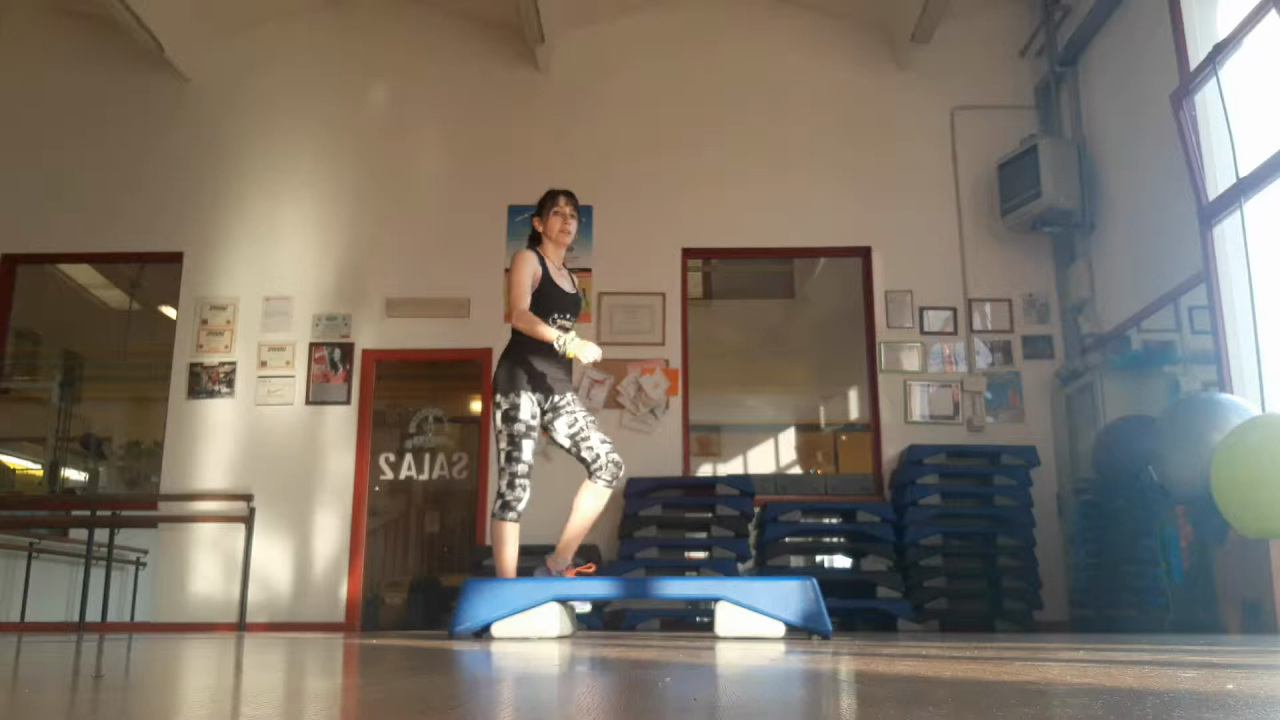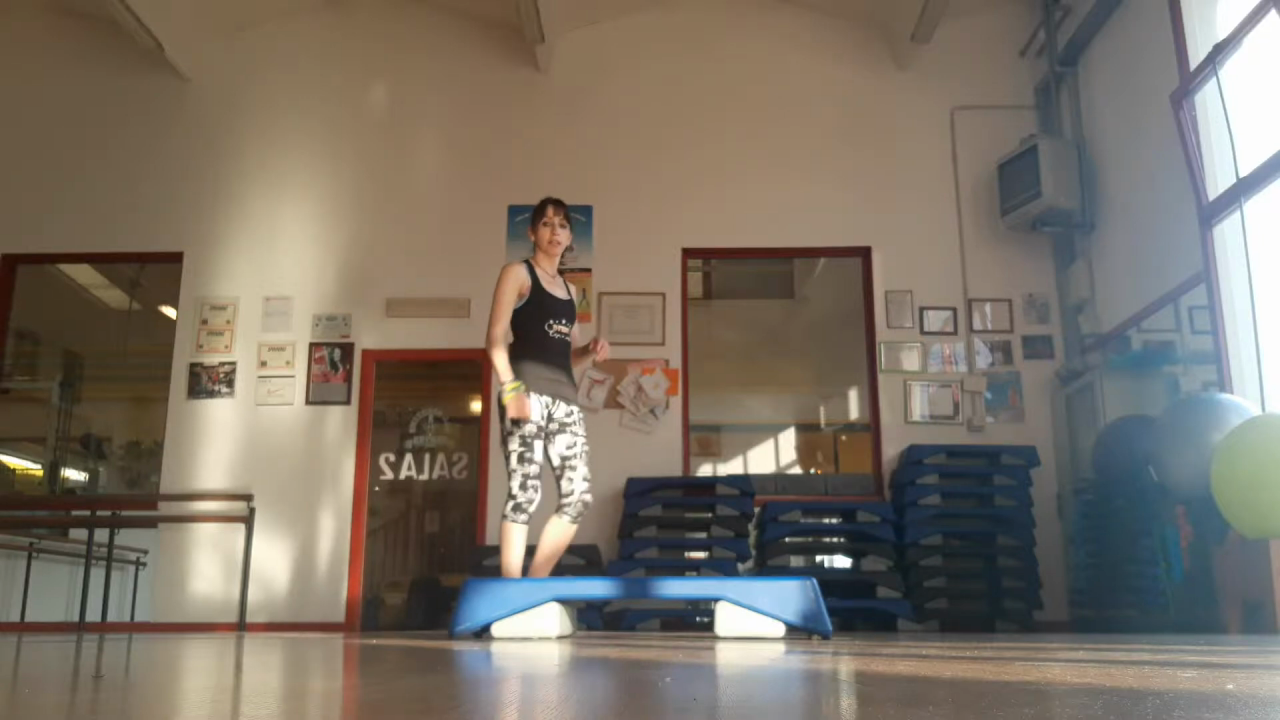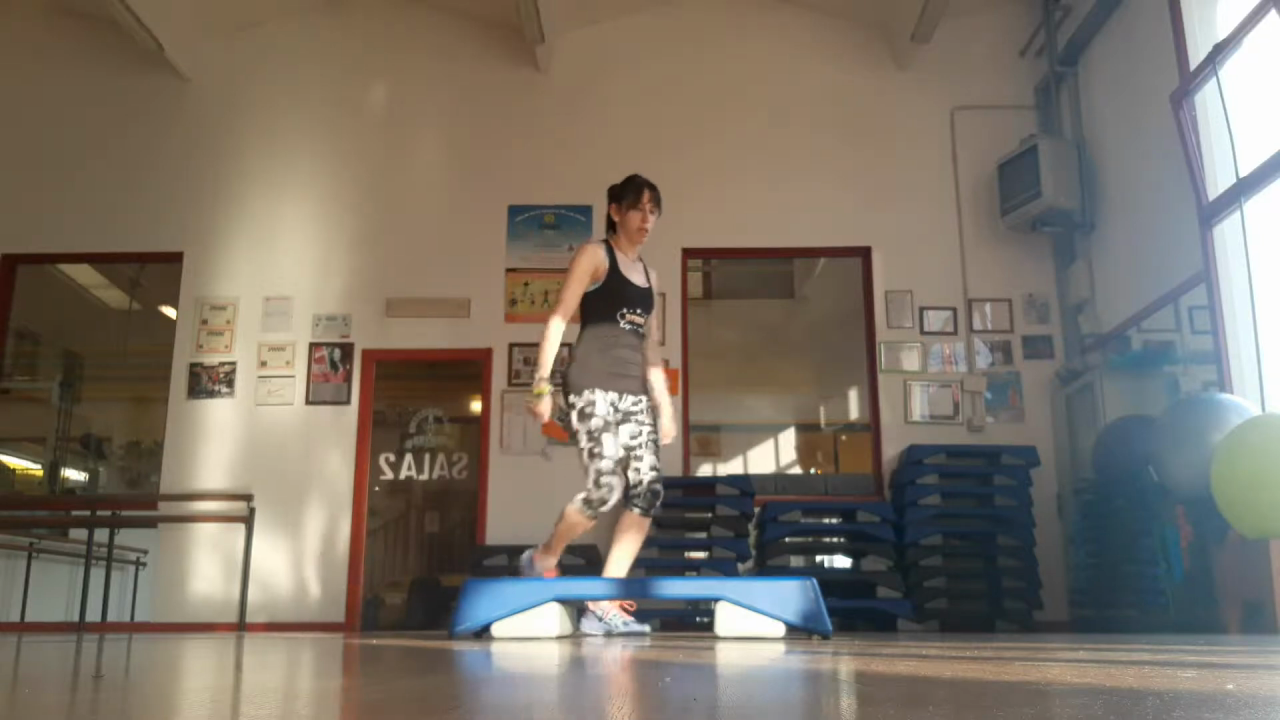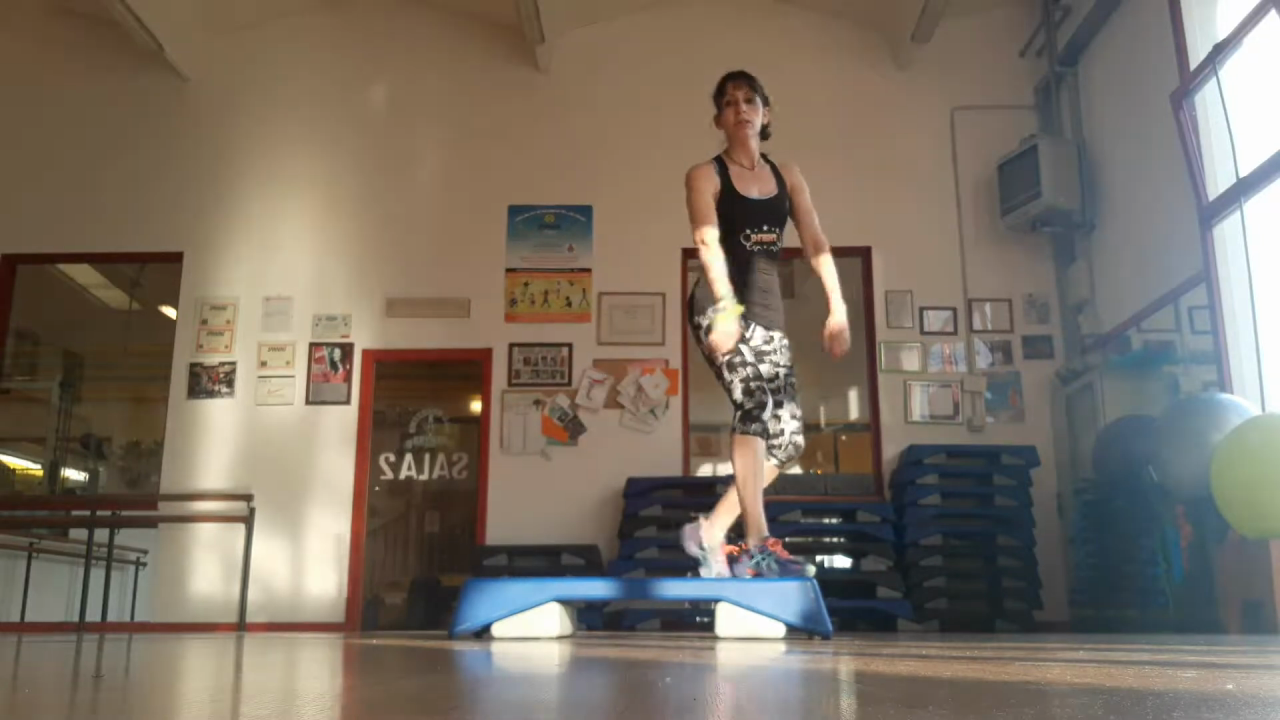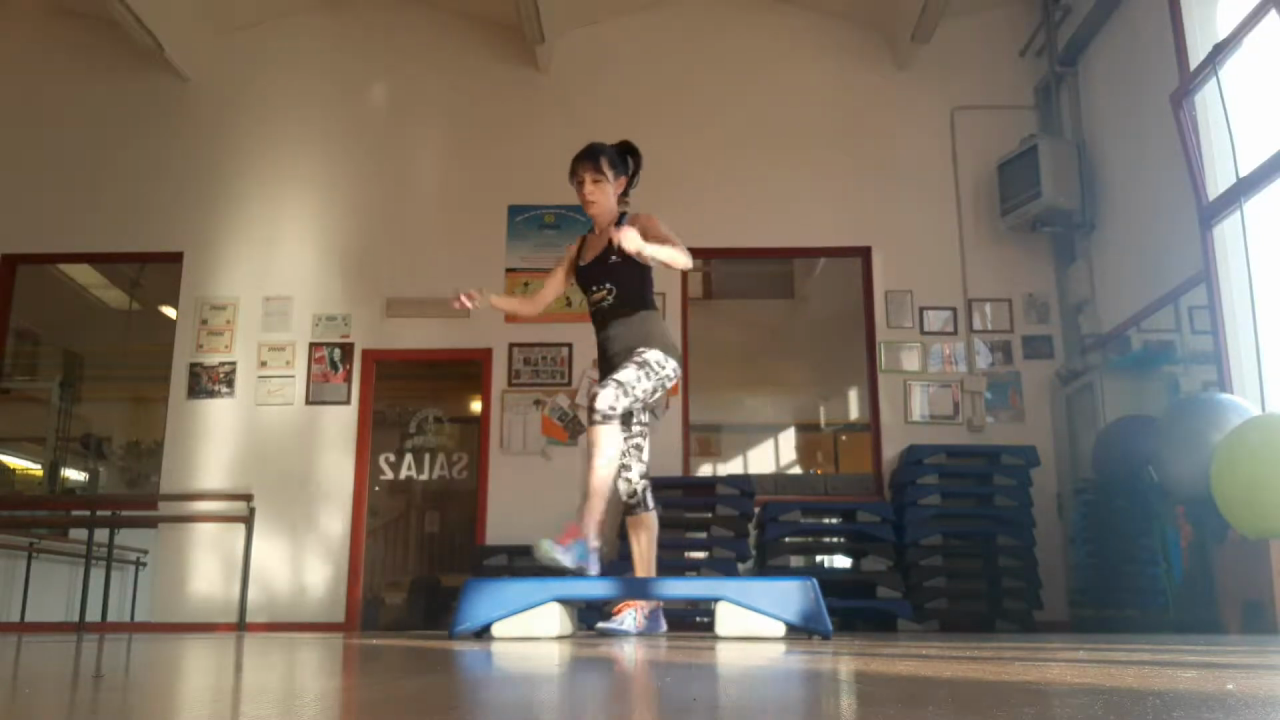
dt=1s
person 1, frame 1
left shoulder: (571, 279)
right shoulder: (526, 260)
right elbow: (519, 315)
left wrist: (573, 349)
right wrist: (566, 341)
left hip: (557, 386)
right hip: (520, 382)
left knee: (608, 463)
right knee: (515, 486)
left ankle: (557, 566)
person 1, frame 2
left shoulder: (569, 289)
right shoulder: (517, 274)
right elbow: (495, 336)
left wrist: (590, 350)
right wrist: (511, 387)
left hip: (563, 395)
right hip: (525, 391)
left knee: (578, 496)
right knee: (525, 491)
left ankle: (534, 583)
person 1, frame 3
left shoulder: (648, 274)
right shoulder: (593, 255)
right elbow: (558, 319)
left wrist: (665, 405)
right wrist: (543, 381)
left hip: (633, 388)
right hip: (593, 380)
left knee: (646, 492)
right knee: (603, 488)
left ankle: (602, 605)
right ankle: (542, 558)
person 1, frame 4
left shoulder: (787, 175)
right shoulder: (704, 175)
left elbow: (817, 245)
right elbow: (708, 241)
left wrist: (837, 307)
right wrist: (725, 306)
left hip: (766, 312)
right hip: (719, 305)
left knee: (786, 436)
right knee: (754, 401)
left ankle: (711, 531)
right ankle: (754, 547)
person 1, frame 5
left shoulder: (639, 224)
right shoulder: (579, 250)
left elbow: (684, 259)
right elbow: (534, 305)
left wrist: (641, 246)
right wrist: (483, 299)
left hip: (652, 352)
right hip: (615, 362)
left knee: (606, 402)
right knee: (630, 479)
left ankle: (584, 537)
right ankle: (646, 601)
